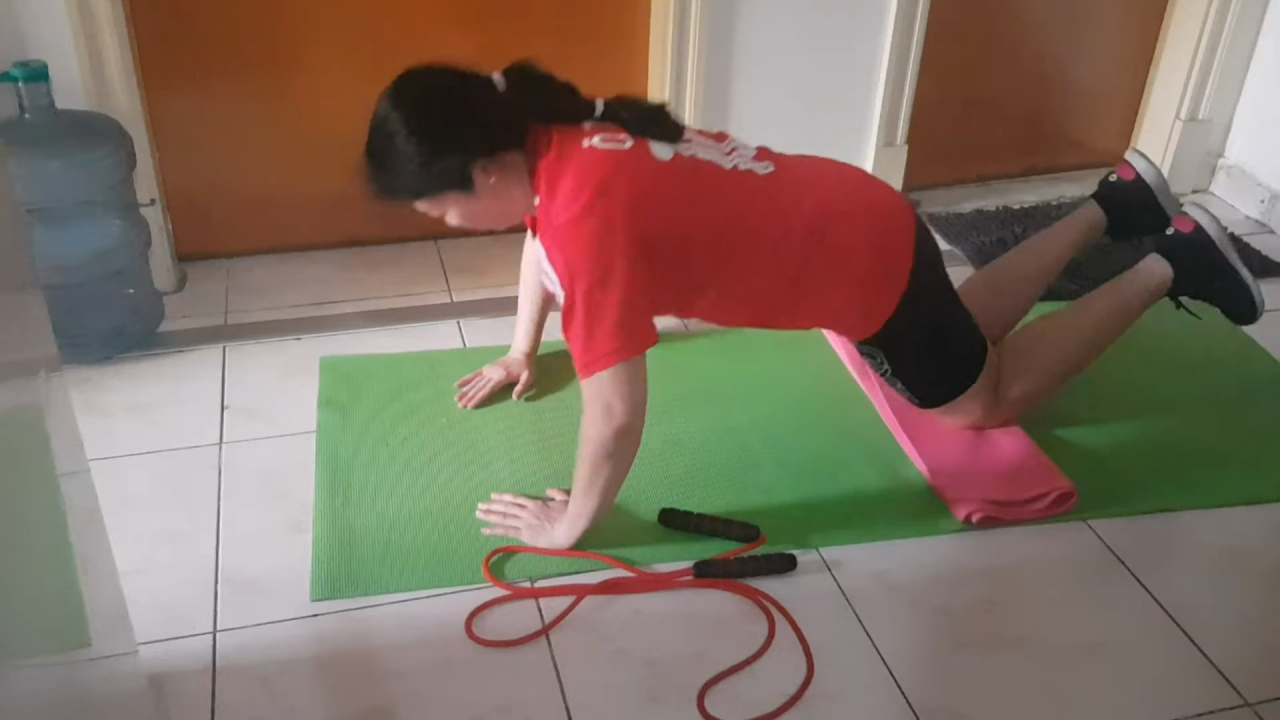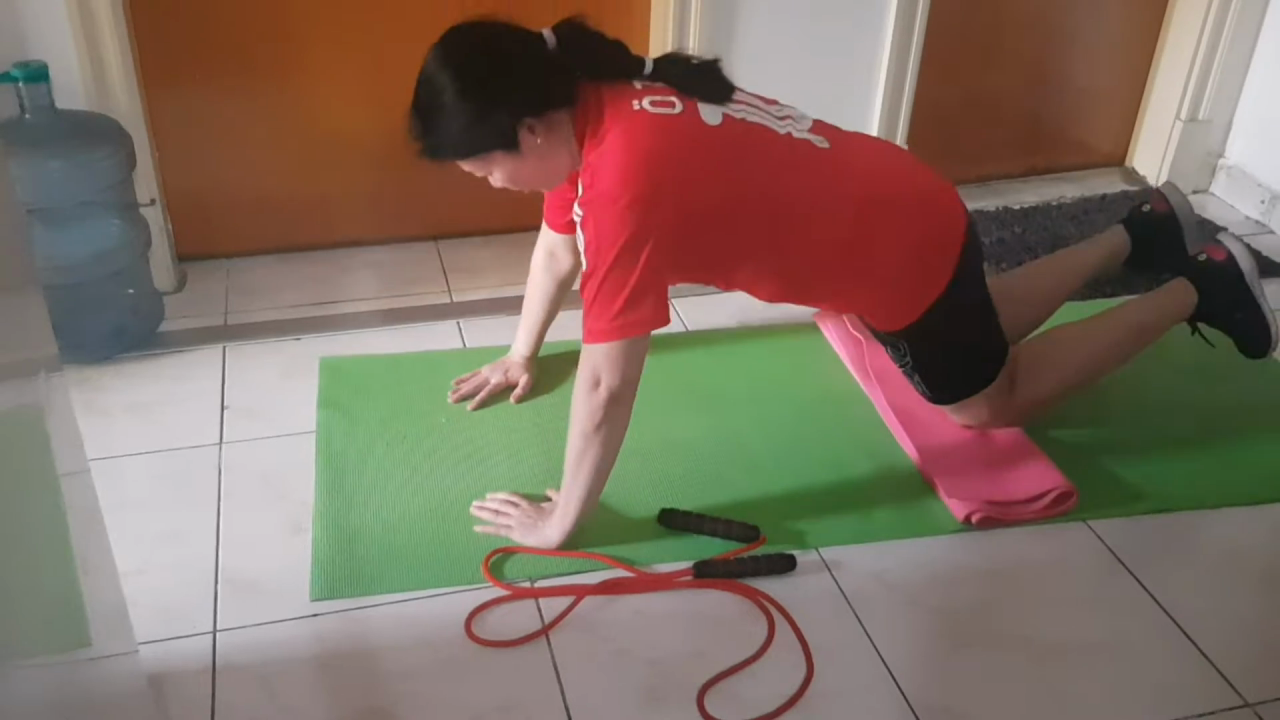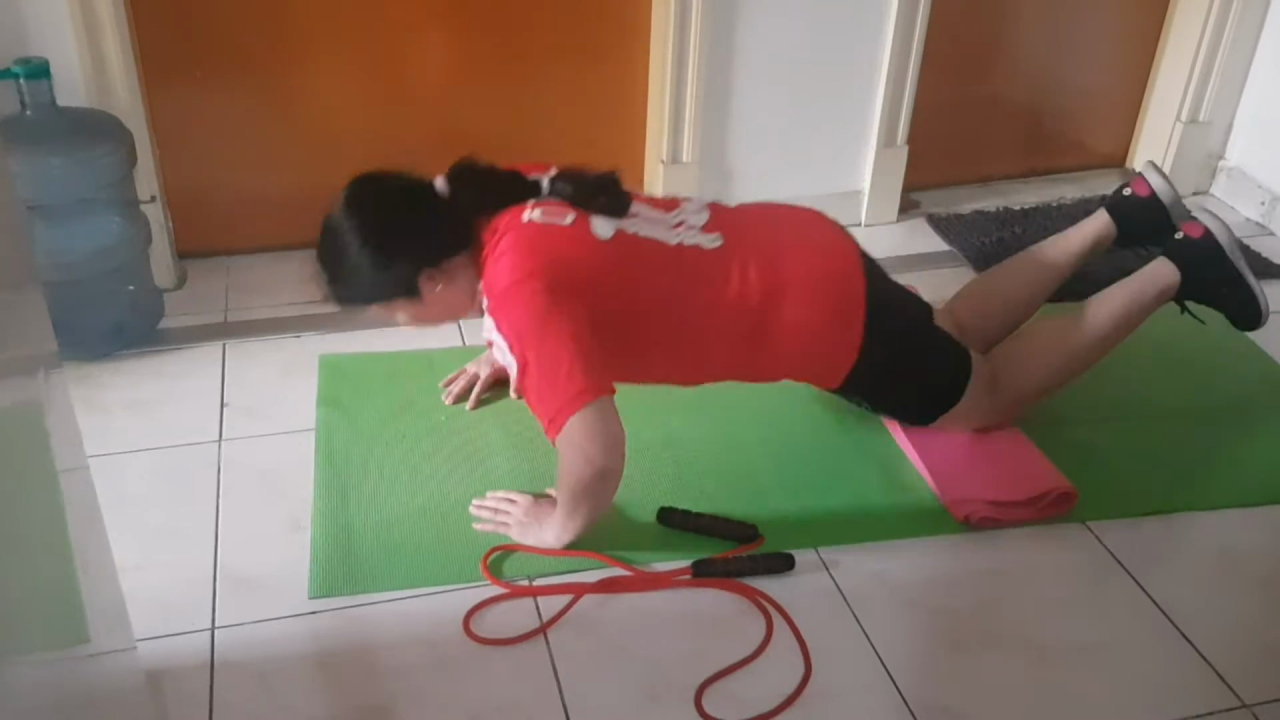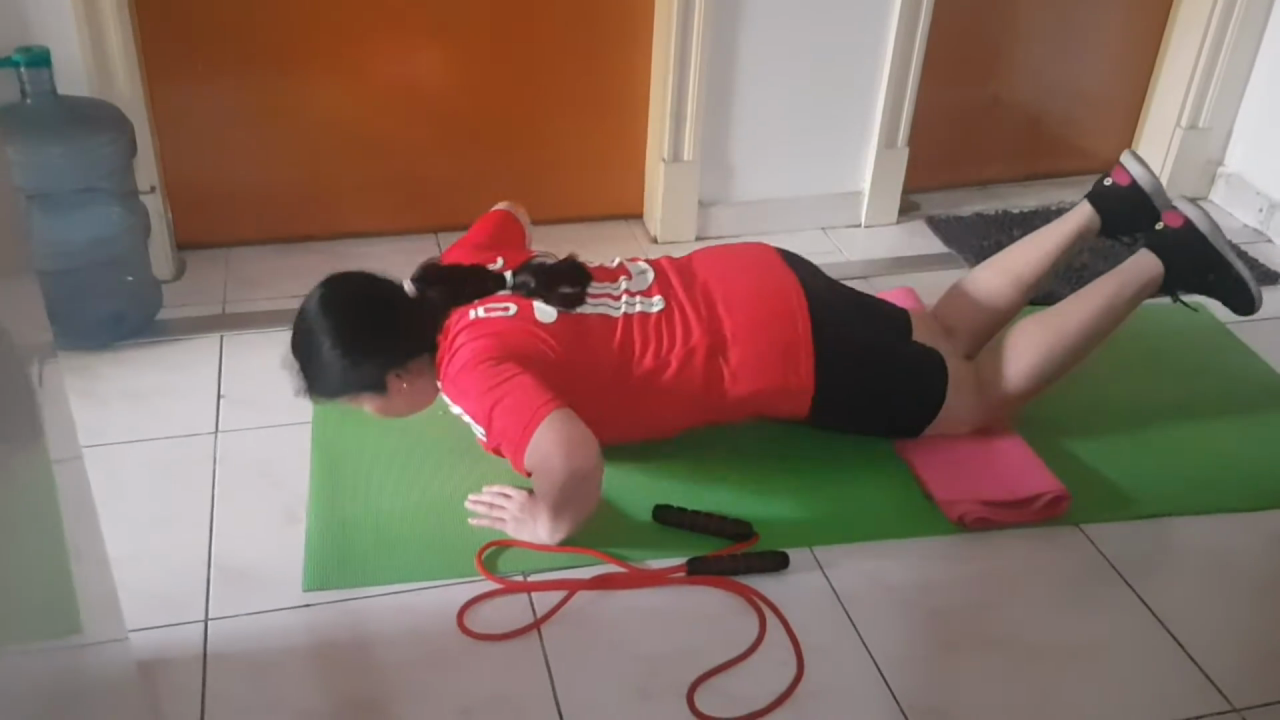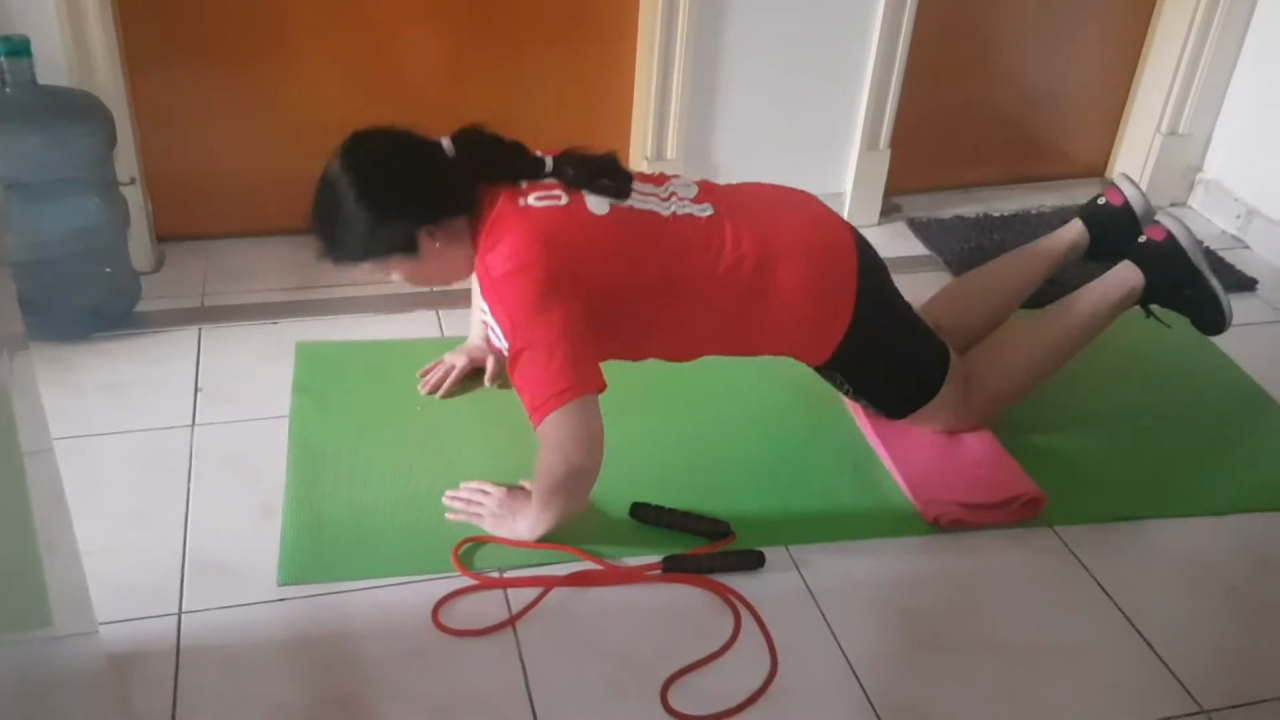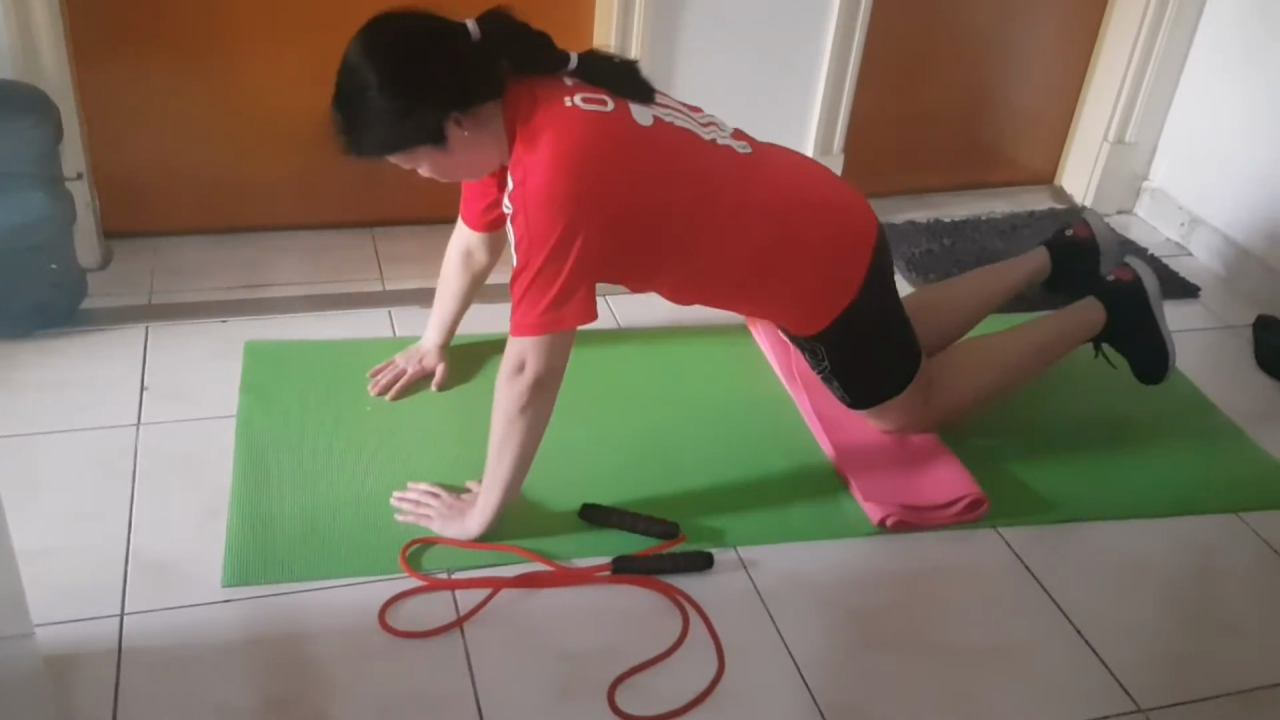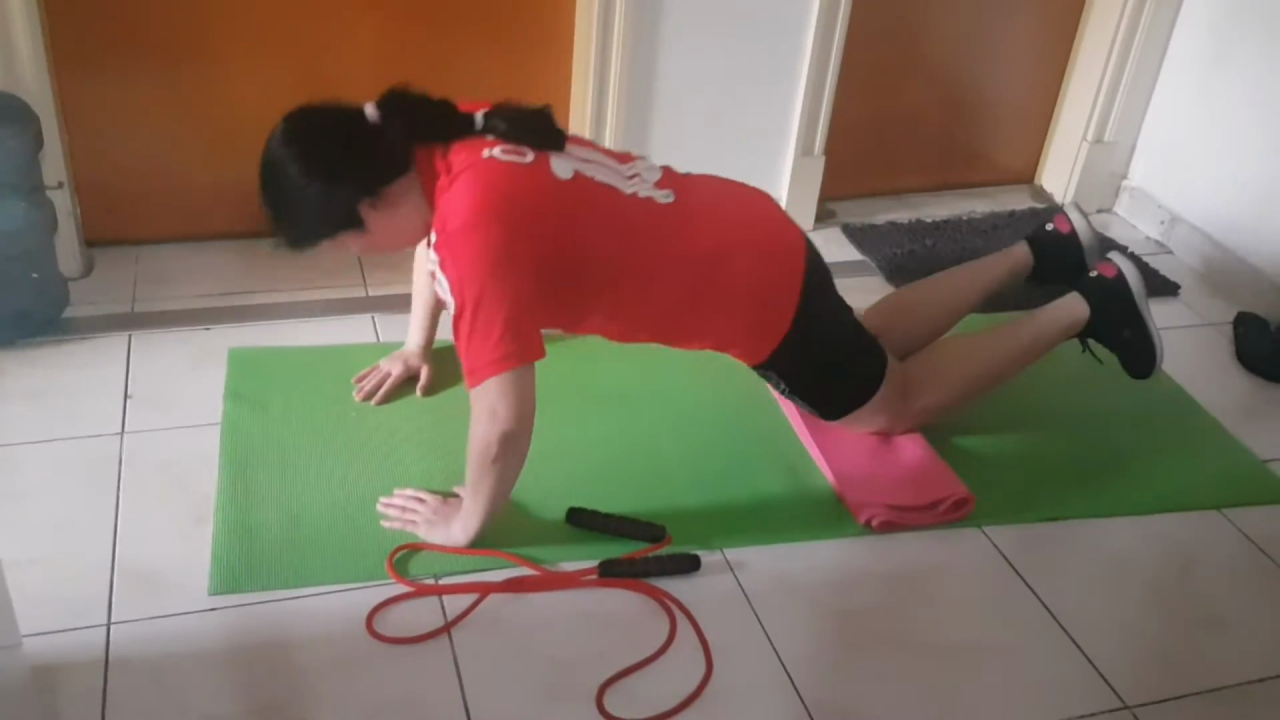
dt=0.5s
person 1, frame 1
left shoulder: (583, 210)
right shoulder: (539, 140)
left elbow: (616, 415)
left wrist: (571, 523)
right wrist: (521, 357)
left hip: (863, 258)
right hip: (838, 209)
left knee: (994, 396)
right knee: (969, 331)
left ankle: (1169, 262)
right ankle: (1110, 204)
person 1, frame 2
left shoulder: (623, 177)
right shoulder: (586, 107)
left elbow: (607, 386)
right elbow: (558, 240)
left wrist: (561, 519)
right wrist: (521, 355)
left hip: (905, 245)
right hip: (881, 202)
left knee: (997, 399)
right knee: (981, 335)
left ankle: (1196, 287)
right ankle: (1139, 232)
person 1, frame 3
left shoulder: (520, 286)
right shoulder: (493, 204)
left elbow: (596, 456)
left wrist: (559, 525)
right wrist: (503, 355)
left hip: (820, 314)
right hip: (796, 253)
left knee: (987, 397)
right knee: (957, 336)
left ankle: (1172, 272)
right ankle: (1123, 216)
person 1, frame 4
left shoulder: (470, 368)
right shoulder: (452, 289)
left elbow: (575, 462)
right elbow: (508, 215)
left wrist: (547, 520)
left hip: (775, 345)
right hip: (752, 284)
left knee: (980, 395)
right knee: (949, 336)
left ankle: (1160, 258)
right ankle: (1108, 205)
person 1, frame 5
left shoulder: (517, 269)
right shoulder: (487, 182)
left elbow: (577, 457)
left wrist: (529, 517)
right wrist: (484, 342)
left hip: (810, 284)
right hip: (782, 228)
left knee: (964, 400)
right knee: (936, 339)
left ankle: (1140, 270)
right ankle: (1096, 226)
person 1, frame 6
left shoulder: (557, 167)
right shoulder: (510, 102)
left elbow: (531, 372)
right elbow: (474, 237)
left wrist: (481, 511)
right wrist: (432, 345)
left hip: (824, 256)
right hip: (796, 219)
left knee: (911, 405)
right knee: (896, 345)
left ankle: (1101, 309)
right ankle: (1059, 257)
person 1, frame 7
left shoulder: (477, 220)
right shoulder: (439, 141)
left elbow: (504, 420)
left wrist: (467, 521)
right wrist: (415, 348)
left hip: (755, 286)
right hip: (737, 233)
left knee: (894, 405)
right knee: (868, 346)
left ankle: (1084, 306)
right ankle: (1038, 251)
